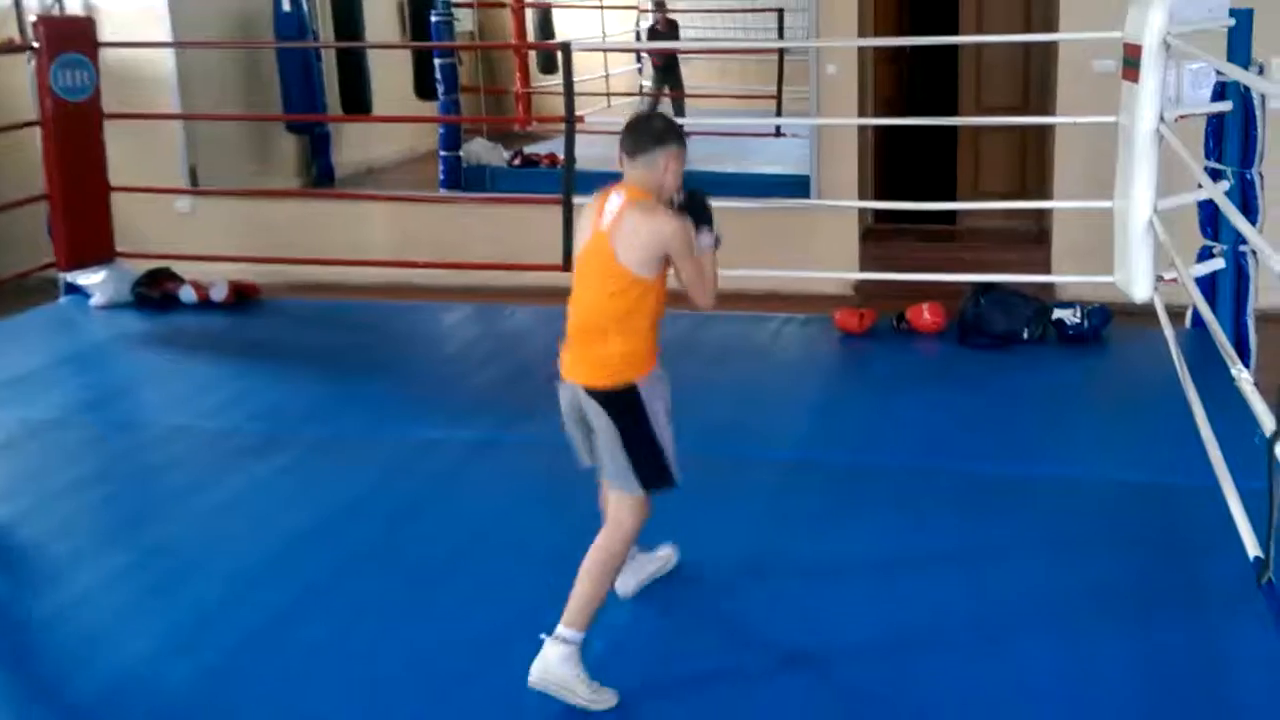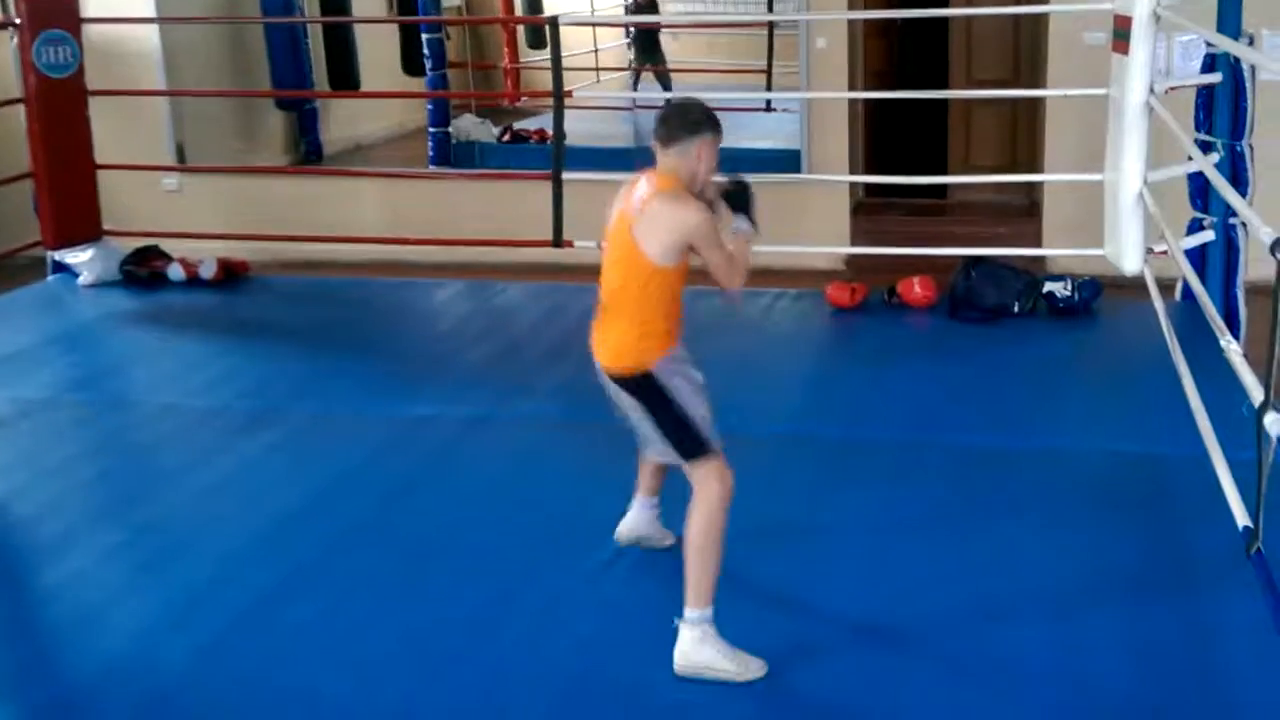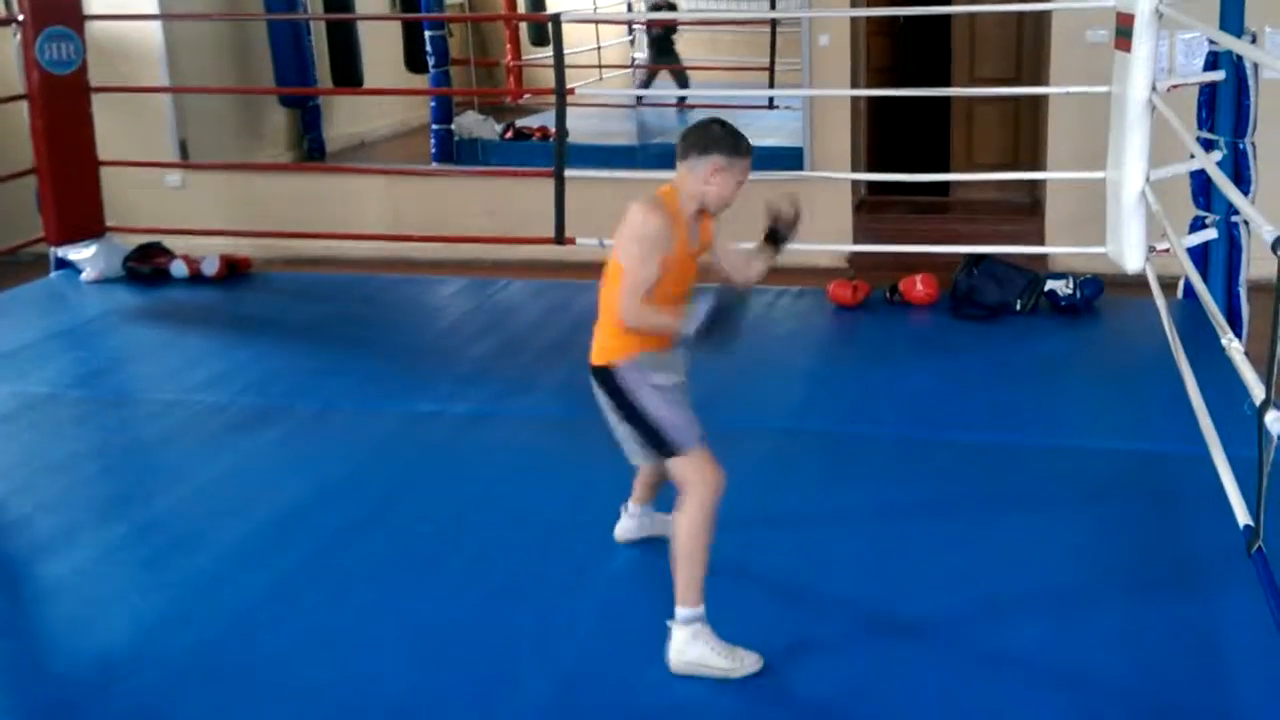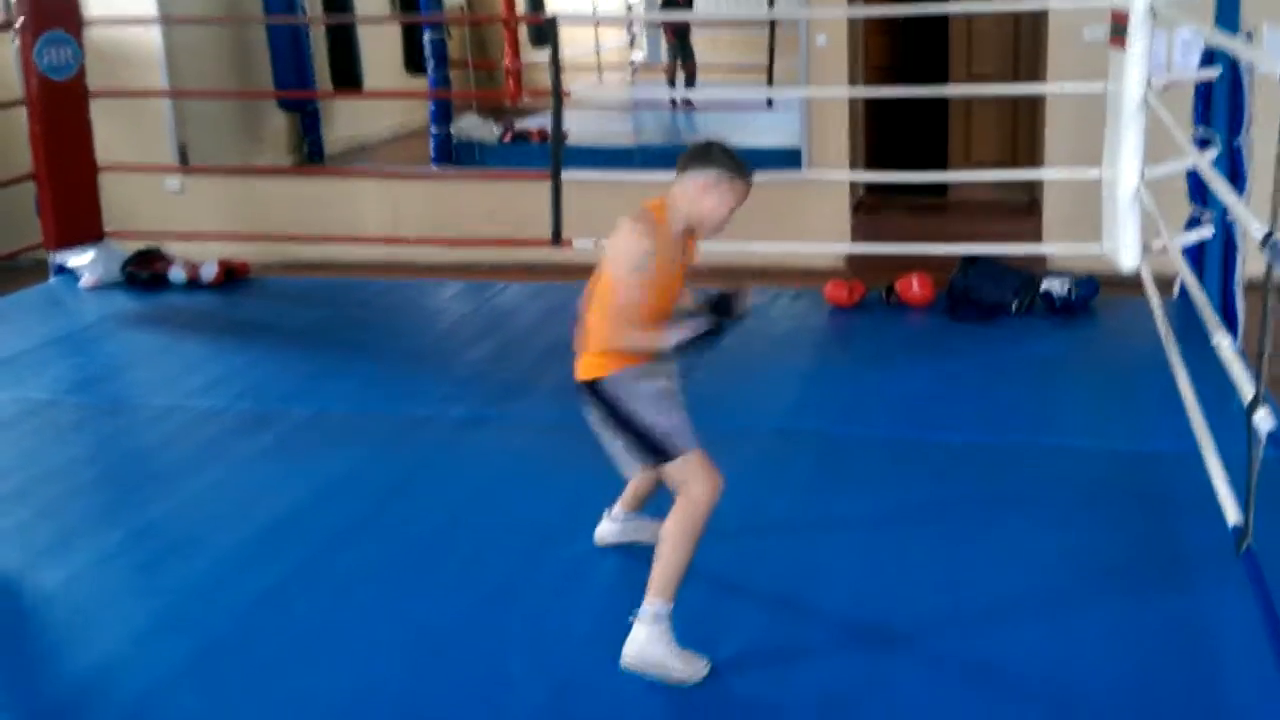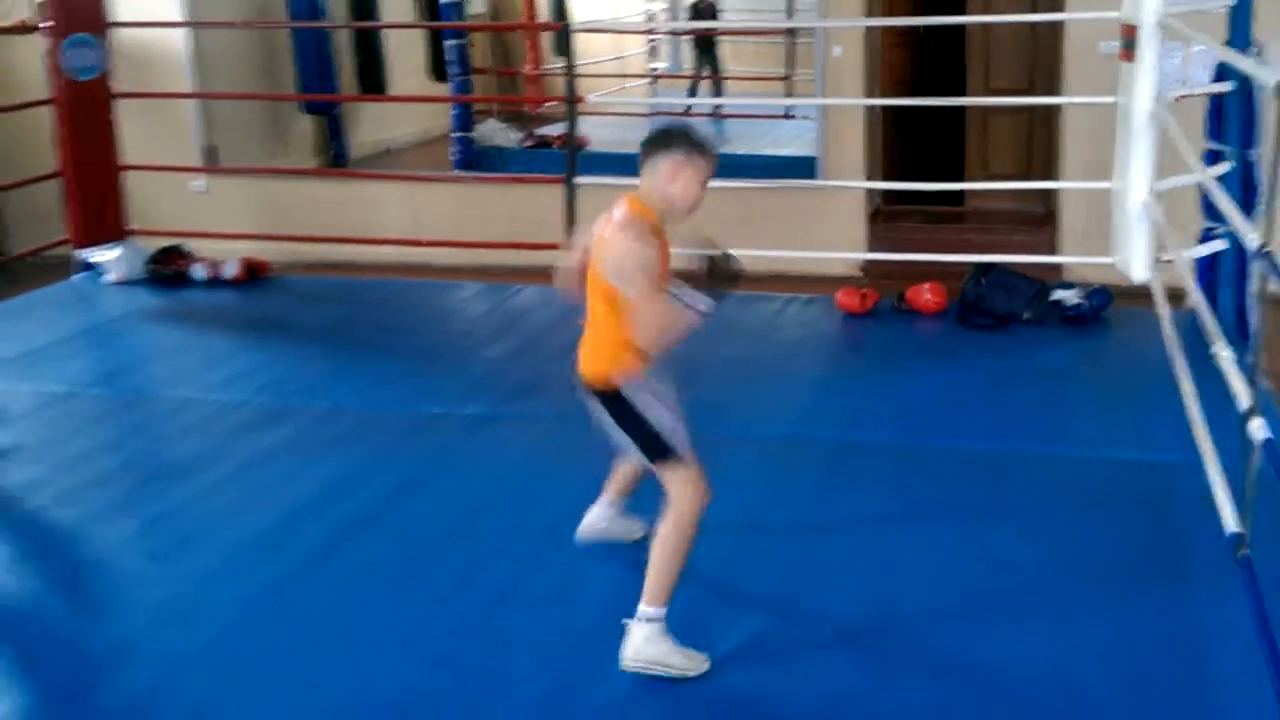
dt=0.3s
person 1, frame 1
left shoulder: (596, 206)
right shoulder: (667, 222)
right elbow: (704, 297)
right wrist: (704, 230)
left hip: (576, 370)
right hip: (623, 379)
left knee: (617, 470)
right knee: (637, 512)
left ankle: (627, 567)
right ankle: (560, 652)
person 1, frame 2
left shoulder: (635, 188)
right shoulder: (689, 213)
right elbow: (733, 281)
right wrist: (741, 218)
left hip: (613, 347)
right hip: (645, 360)
left knee: (665, 431)
right knee: (715, 483)
left ankle: (641, 517)
right ankle: (696, 636)
person 1, frame 3
left shoulder: (697, 219)
right shoulder: (649, 213)
left elbow: (742, 273)
right elbow: (626, 311)
left wrist: (775, 239)
right wrist: (695, 320)
left hip: (651, 356)
right hip: (625, 364)
left knee: (674, 439)
right knee: (704, 481)
left ankle: (636, 516)
right ankle: (690, 634)
person 1, frame 4
left shoulder: (670, 231)
right shoulder: (643, 238)
right elbow: (612, 331)
left wrist: (707, 308)
right wrist: (687, 330)
left hip: (632, 370)
right hip: (616, 377)
left knee: (663, 448)
right knee: (701, 486)
left ankle: (617, 520)
right ankle: (649, 634)
person 1, frame 5
left shoulder: (635, 214)
right shoulder: (629, 237)
left elbow: (565, 275)
right elbow: (652, 338)
right wrist: (701, 299)
left hip: (623, 366)
right hip: (621, 377)
left knee: (656, 448)
right knee: (690, 494)
left ankle: (602, 515)
right ankle: (646, 635)
